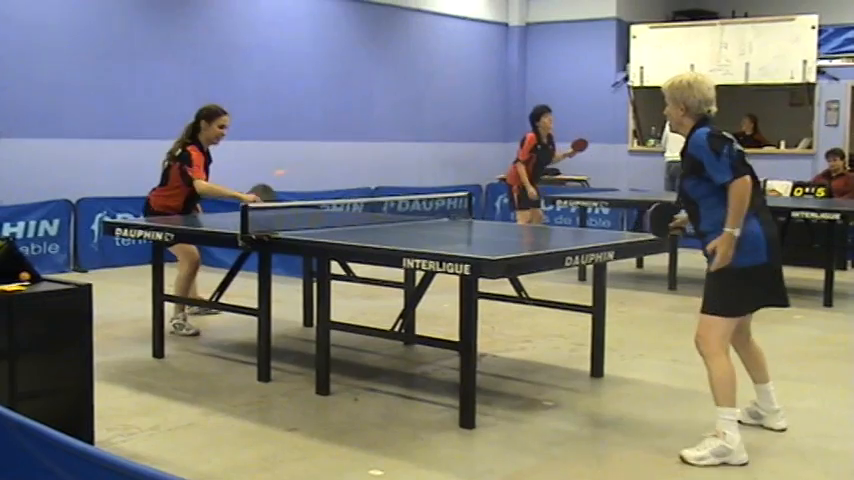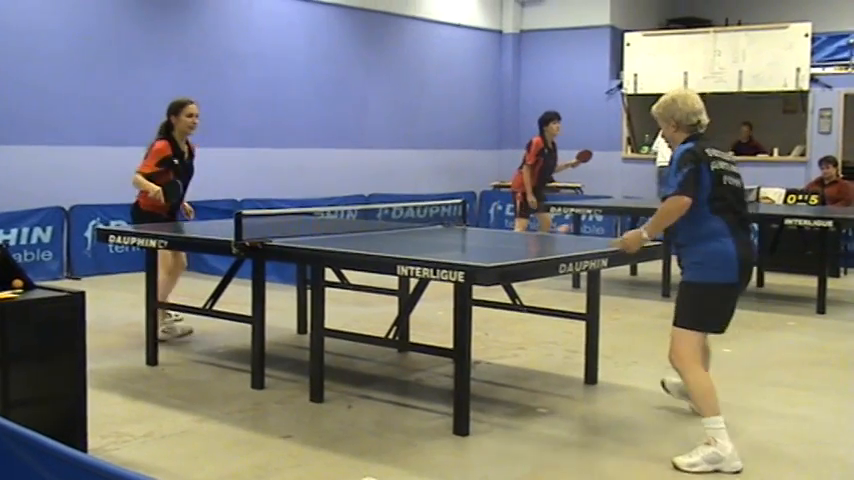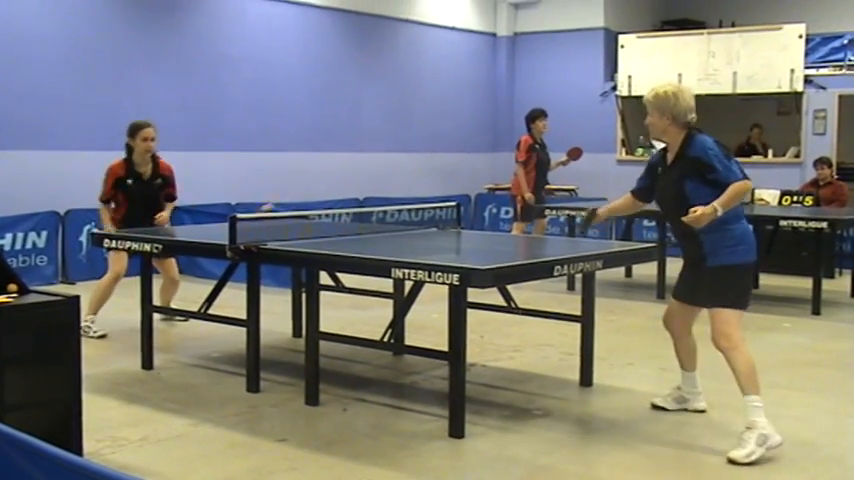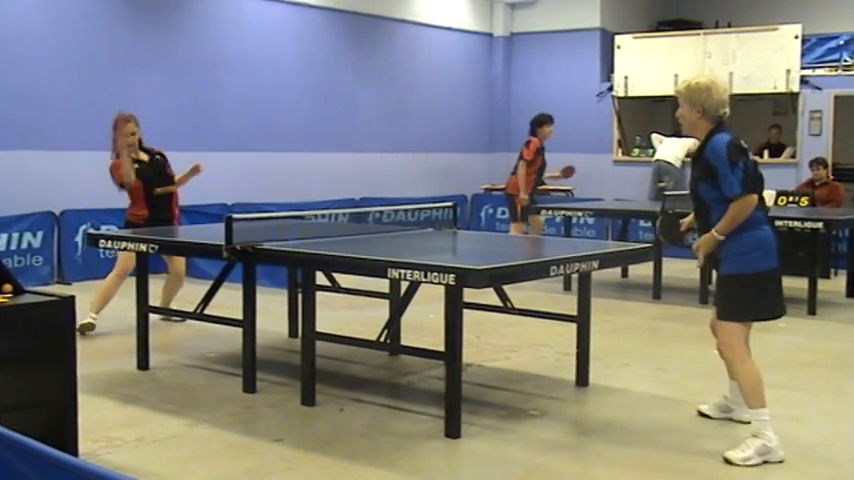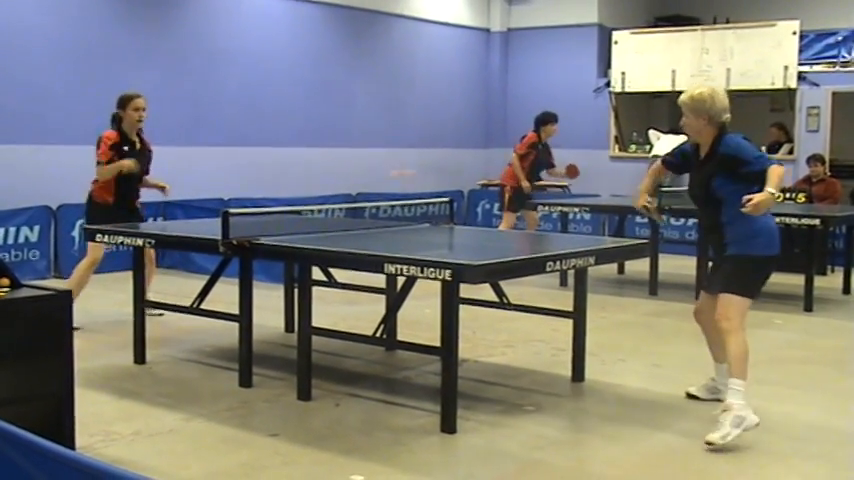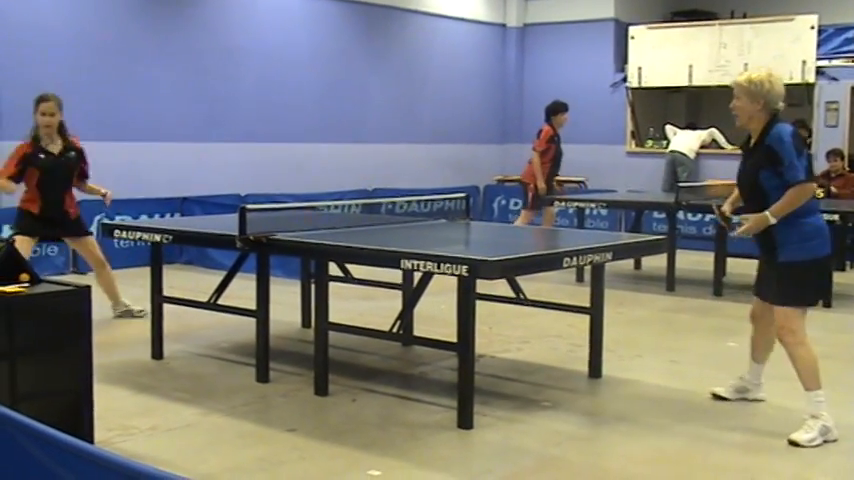
dt=0.5s
person 1, frame 1
left shoulder: (704, 140)
right shoulder: (703, 141)
left elbow: (742, 182)
left wrist: (729, 234)
right wrist: (687, 218)
left hip: (740, 253)
right hip: (750, 250)
left knee: (710, 342)
right knee: (737, 333)
left ankle: (727, 439)
right ankle: (769, 408)
person 1, frame 2
left shoulder: (688, 154)
right shoulder: (719, 157)
left elbow: (680, 202)
left wrist: (644, 233)
right wrist: (660, 220)
left hip: (710, 265)
right hip: (732, 259)
left knee: (682, 354)
right knee: (686, 324)
left ankle: (719, 447)
right ankle: (691, 386)
person 1, frame 3
left shoulder: (702, 147)
right shoulder: (661, 160)
left elbow: (742, 183)
right elbow: (638, 198)
left wrist: (713, 209)
right wrist: (602, 213)
left hip: (728, 253)
right hip: (700, 255)
left knee: (725, 337)
right knee: (675, 320)
left ankle: (760, 427)
right ankle: (689, 392)
person 1, frame 4
left shoulder: (721, 147)
right shoulder: (712, 146)
left elbow: (747, 199)
left wrist: (714, 236)
right wrist: (694, 220)
left hip: (746, 257)
right hip: (738, 257)
left knee: (731, 346)
right knee: (721, 329)
left ankle: (765, 438)
right ankle: (736, 403)
person 1, frame 5
left shoulder: (732, 145)
right shoulder: (695, 150)
left elbow: (775, 167)
right elbow: (663, 164)
left wrist: (769, 194)
right wrist: (644, 192)
left hip: (752, 245)
right hip: (730, 247)
left knee: (727, 319)
right knee: (704, 312)
left ankle: (738, 409)
right ankle: (723, 382)
person 1, frame 6
left shoulder: (783, 136)
right shoulder: (753, 142)
left elbow: (805, 186)
left wrist: (766, 217)
right wrist: (731, 204)
left hip: (801, 245)
right hip: (776, 247)
left knee: (788, 330)
right knee: (761, 317)
left ankle: (821, 419)
right ankle: (752, 382)
person 2, frame 1
left shoulder: (202, 150)
right shoulder: (191, 154)
right elbow: (201, 187)
left wrist: (192, 204)
right wrist: (239, 195)
left hip: (176, 211)
right hip: (161, 212)
left knee: (190, 256)
right knee: (191, 259)
right ankle: (178, 318)
person 2, frame 2
left shoulder: (189, 150)
right shoulder: (161, 148)
right elbow: (137, 179)
left wrist: (182, 202)
right wrist: (151, 189)
left hip: (169, 214)
right hip: (150, 214)
left knee: (178, 262)
right knee: (167, 265)
left ankle: (158, 310)
right ankle: (161, 326)
person 2, frame 3
left shoulder: (164, 170)
right shoulder: (117, 170)
left elbow: (169, 201)
right elbow: (104, 205)
left wrist: (166, 214)
right wrist: (108, 227)
left hip: (152, 229)
right hip: (122, 228)
left knee: (173, 277)
right knee: (116, 272)
left ankle: (165, 309)
right ankle: (88, 321)
person 2, frame 4
left shoulder: (157, 155)
right shoulder: (119, 163)
left elbow: (170, 185)
right elbow: (128, 182)
left wrist: (190, 174)
right wrist: (122, 151)
left hip: (167, 221)
right hip: (139, 222)
left knee: (178, 272)
right knee: (120, 271)
left ankle: (164, 309)
right ankle: (90, 317)
person 2, frame 5
left shoulder: (144, 146)
right shoulder: (109, 139)
right elbow: (102, 174)
left wrist: (156, 184)
right wrist: (121, 165)
left hip: (129, 207)
right hip: (103, 206)
left knee: (149, 256)
right knee: (94, 258)
person 2, frame 6
left shoulder: (74, 149)
right shoulder: (25, 150)
left elbow: (80, 184)
left wrist: (100, 191)
left hip: (65, 214)
right hip: (32, 215)
left knee: (98, 261)
left ankle: (120, 305)
